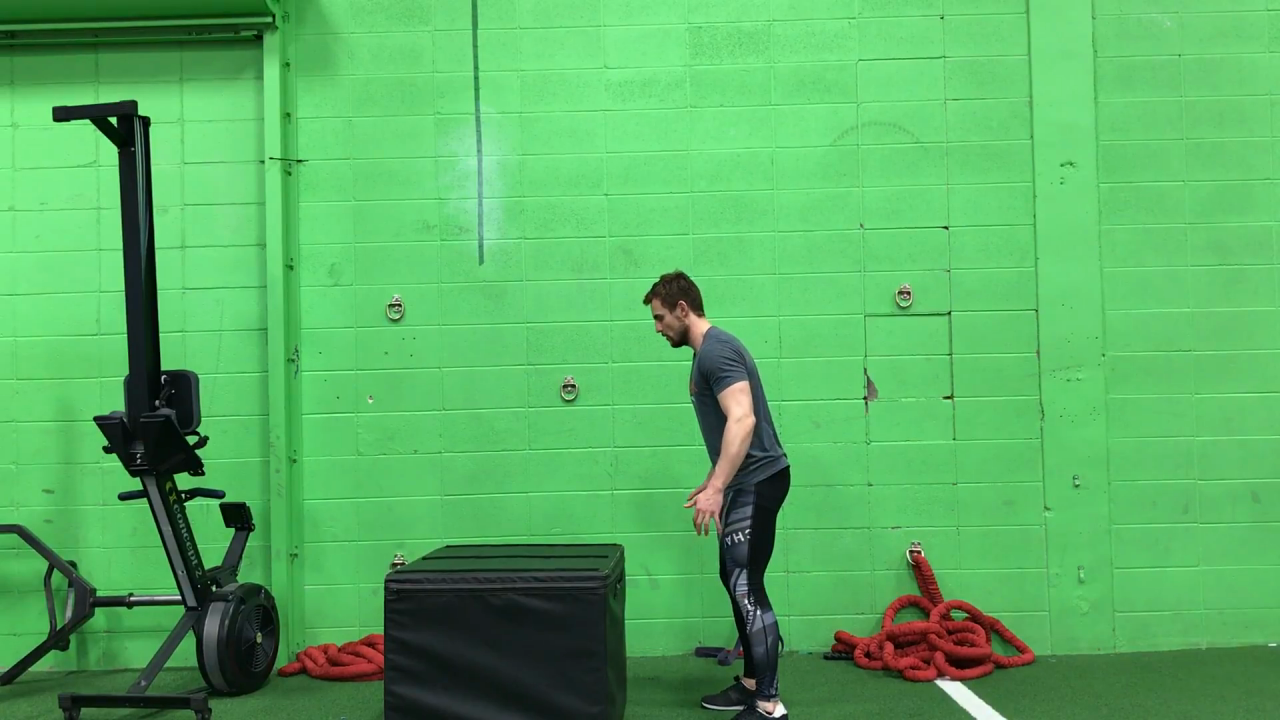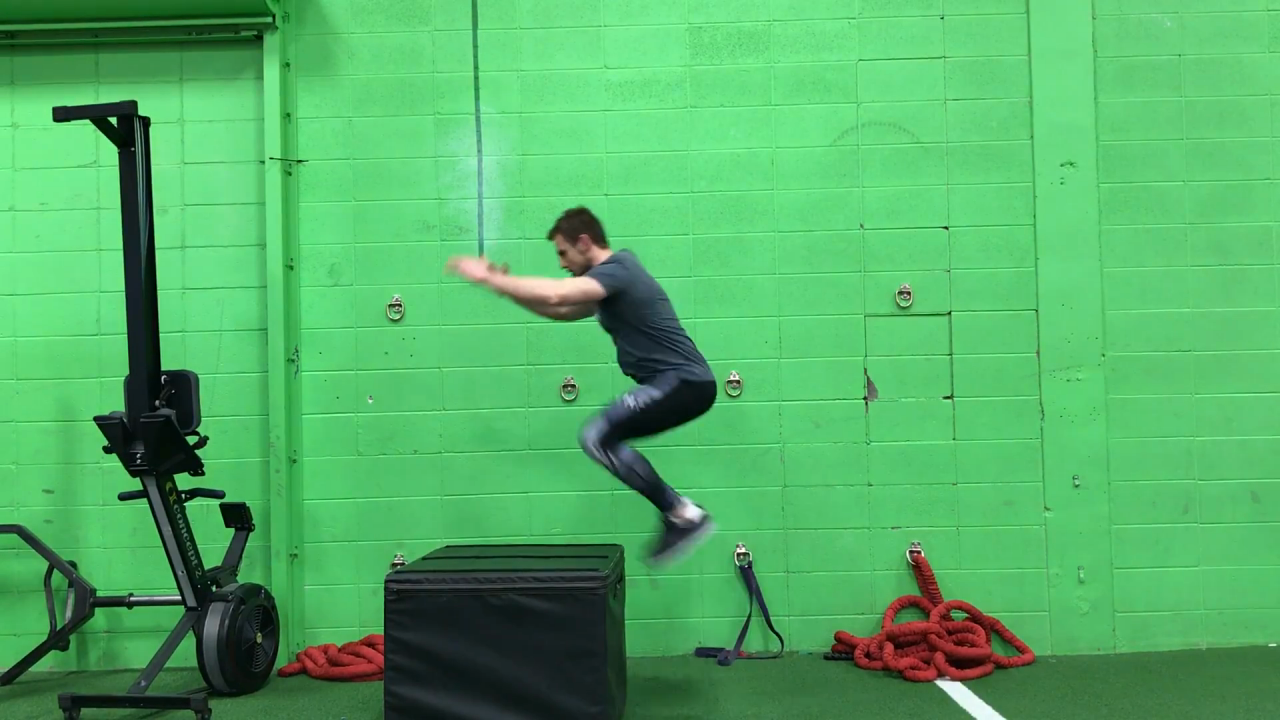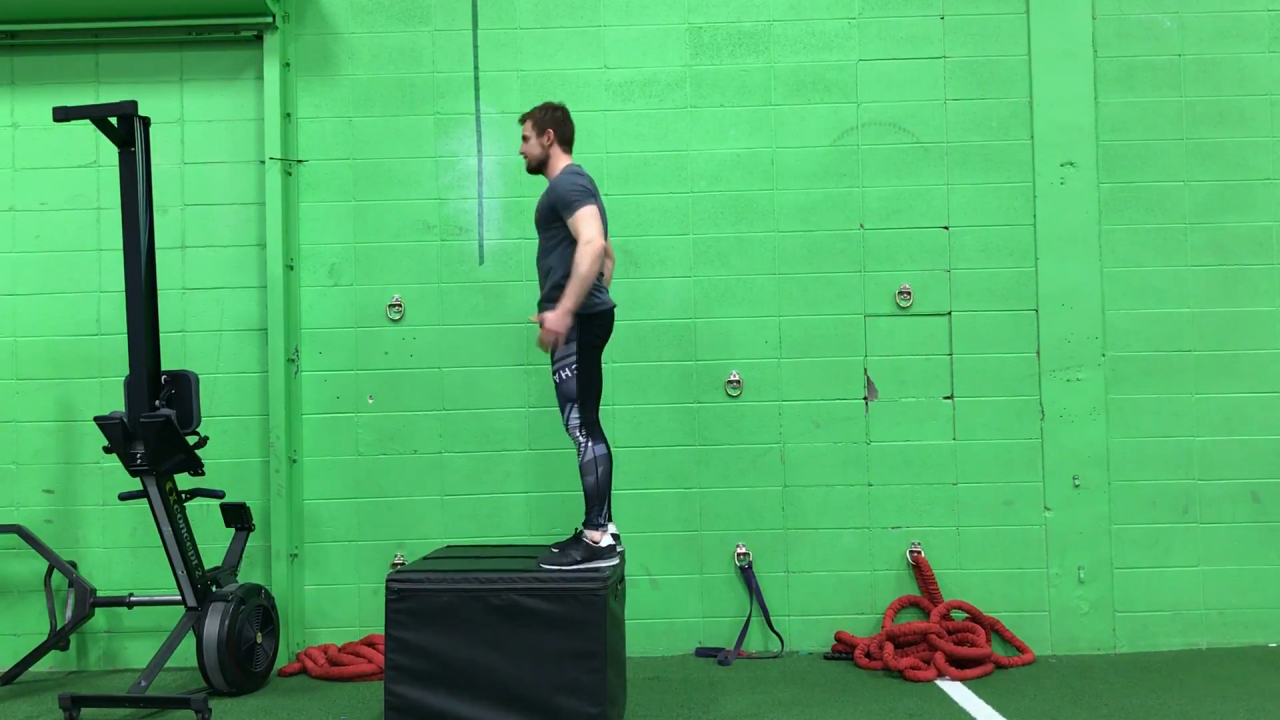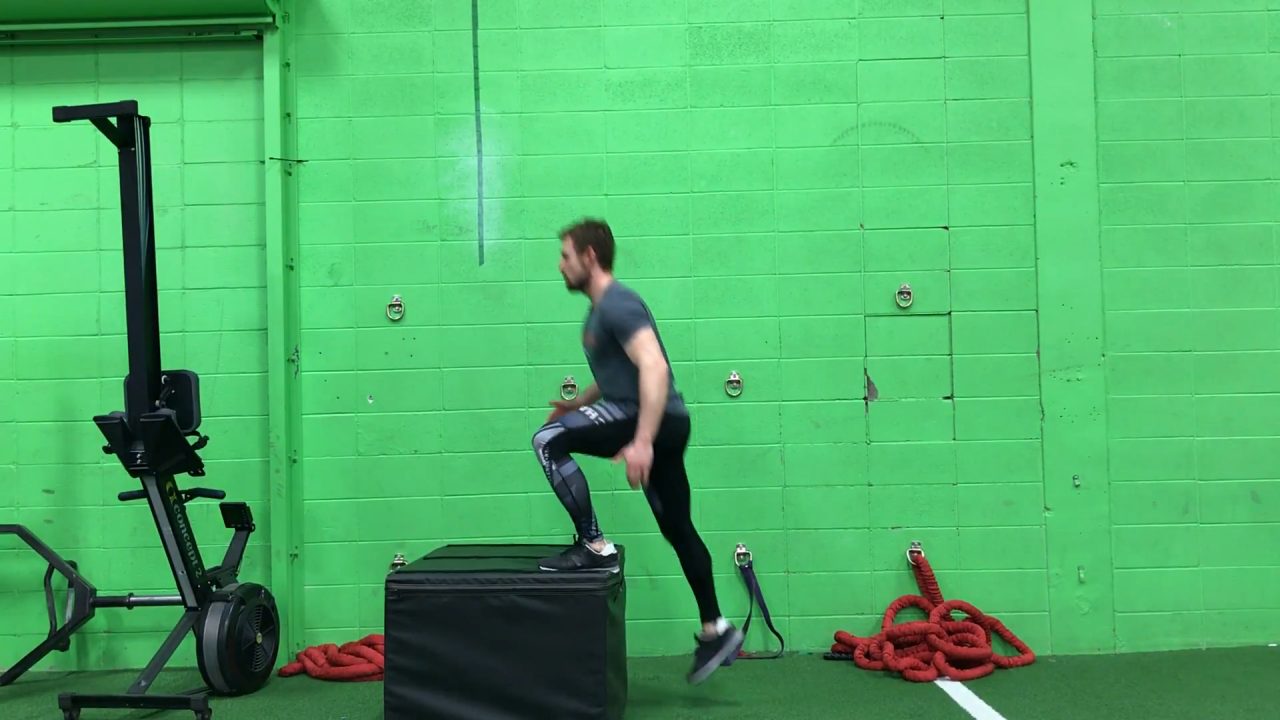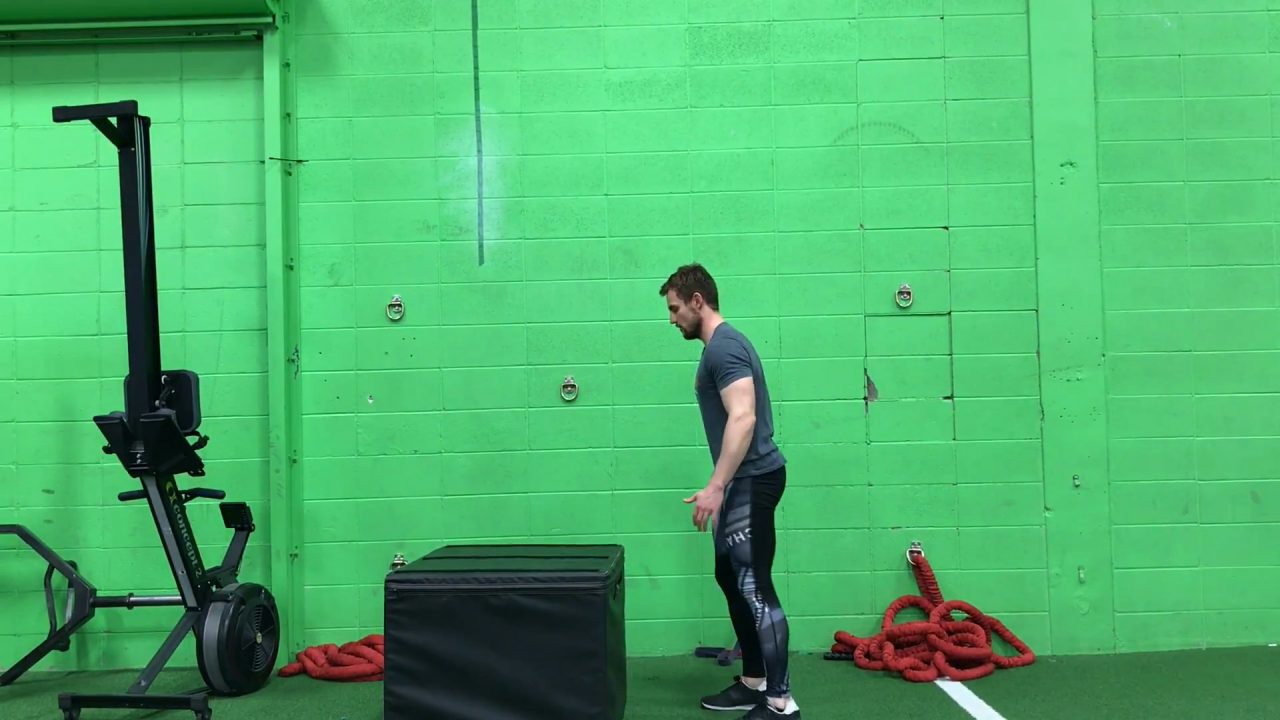
dt=1s
person 1, frame 1
left shoulder: (715, 350)
right shoulder: (708, 351)
left elbow: (742, 421)
left wrist: (715, 489)
right wrist: (712, 482)
left hip: (754, 483)
right hip: (742, 482)
left knee: (747, 588)
right knee: (736, 582)
right ankle: (752, 684)
person 1, frame 2
left shoulder: (616, 270)
right shoulder: (614, 272)
left elbow: (554, 293)
right elbow: (563, 310)
left wrist: (488, 278)
right wrist: (505, 285)
left hip: (685, 383)
right hip: (680, 381)
left knee: (598, 436)
right knee: (603, 433)
left ankle: (682, 513)
right ankle: (678, 515)
person 1, frame 3
left shoulder: (568, 181)
right shoulder: (571, 185)
left elbow: (592, 244)
right elbow: (606, 254)
left wrist: (563, 308)
left hip: (576, 320)
right hip: (581, 317)
left knee: (581, 426)
right knee: (584, 425)
left ankle: (598, 539)
right ankle: (600, 529)
person 1, frame 4
left shoulder: (618, 304)
right shoulder: (600, 308)
left elbow: (655, 368)
left wrist: (641, 441)
right wrist: (577, 405)
left hip: (653, 424)
right hip: (663, 425)
left knee: (548, 442)
right knee: (677, 529)
left ankle: (596, 548)
right ankle: (716, 629)
person 1, frame 5
left shoulder: (723, 347)
right shoulder: (722, 346)
left elbow: (743, 418)
left wrist: (715, 486)
right wrist: (721, 484)
left hip: (751, 480)
right hip: (744, 480)
left knee: (753, 586)
right knee: (732, 578)
right ankle: (753, 683)
